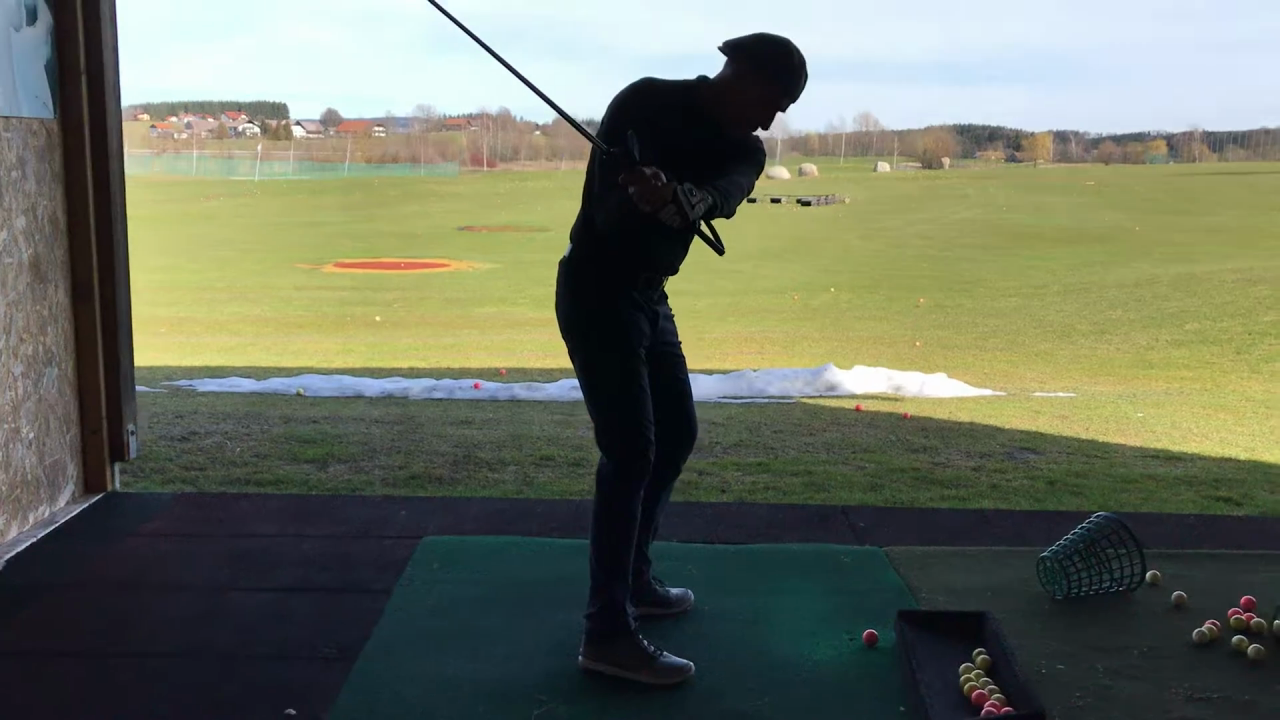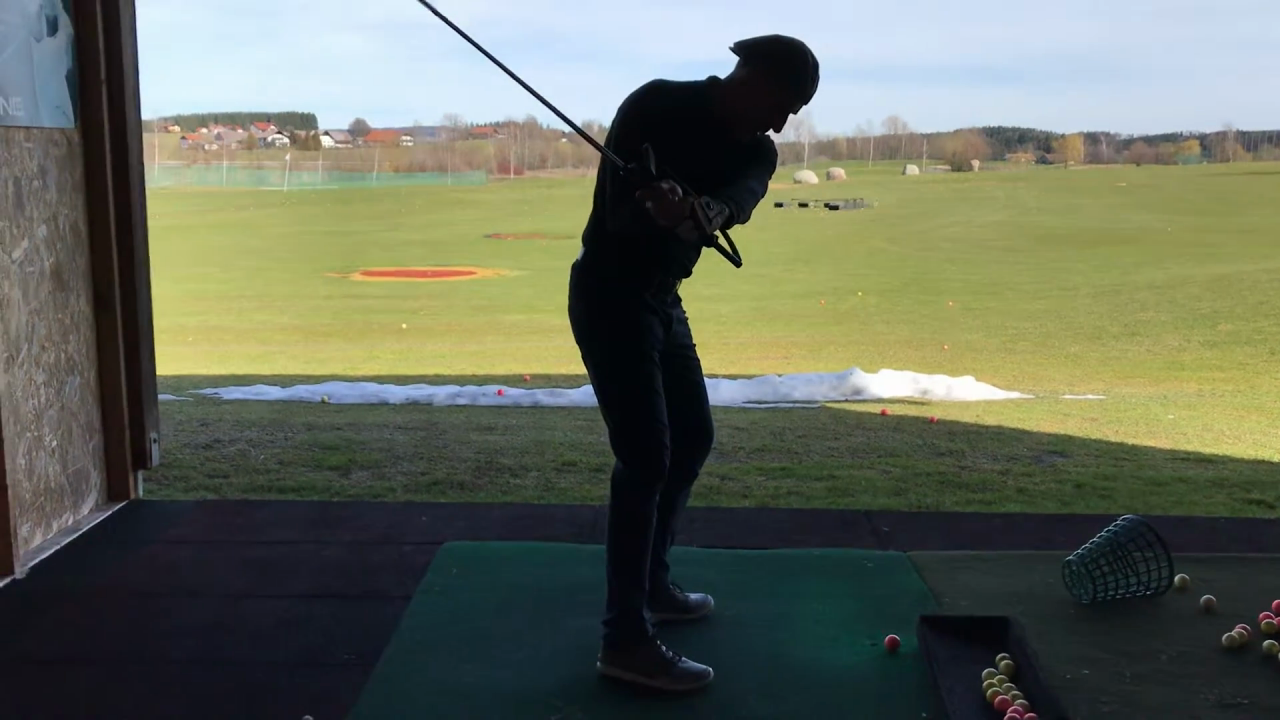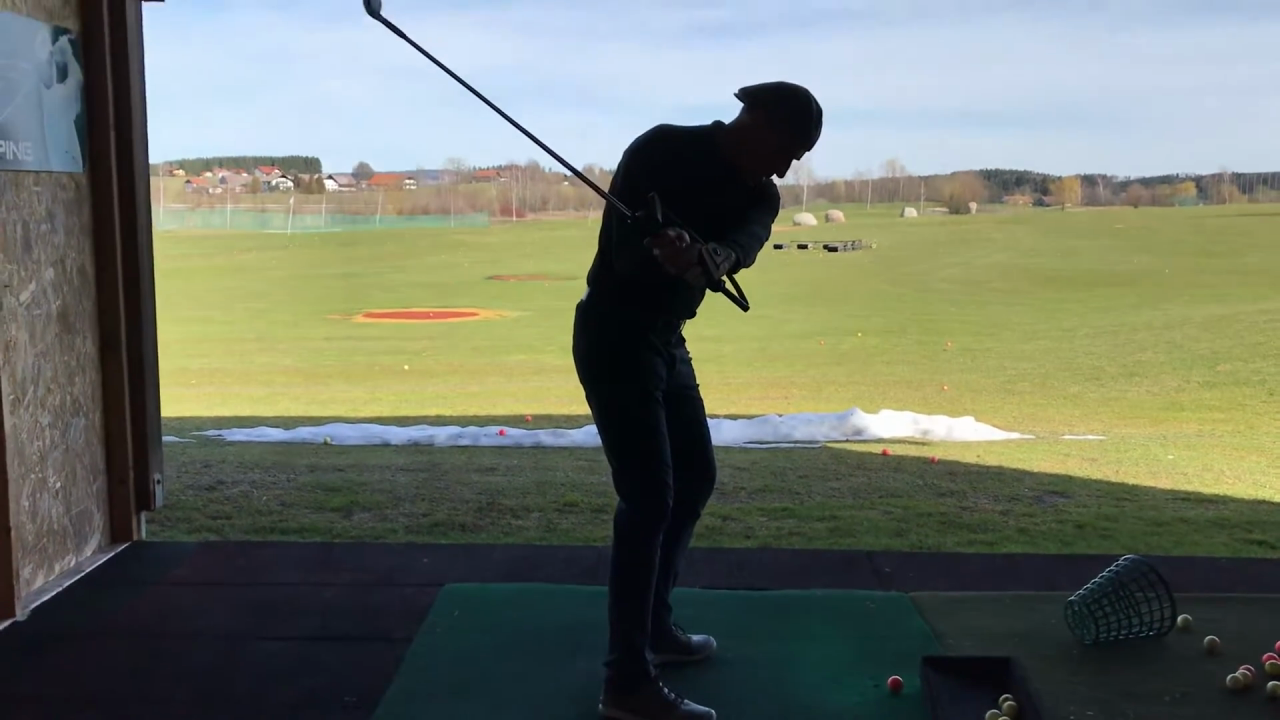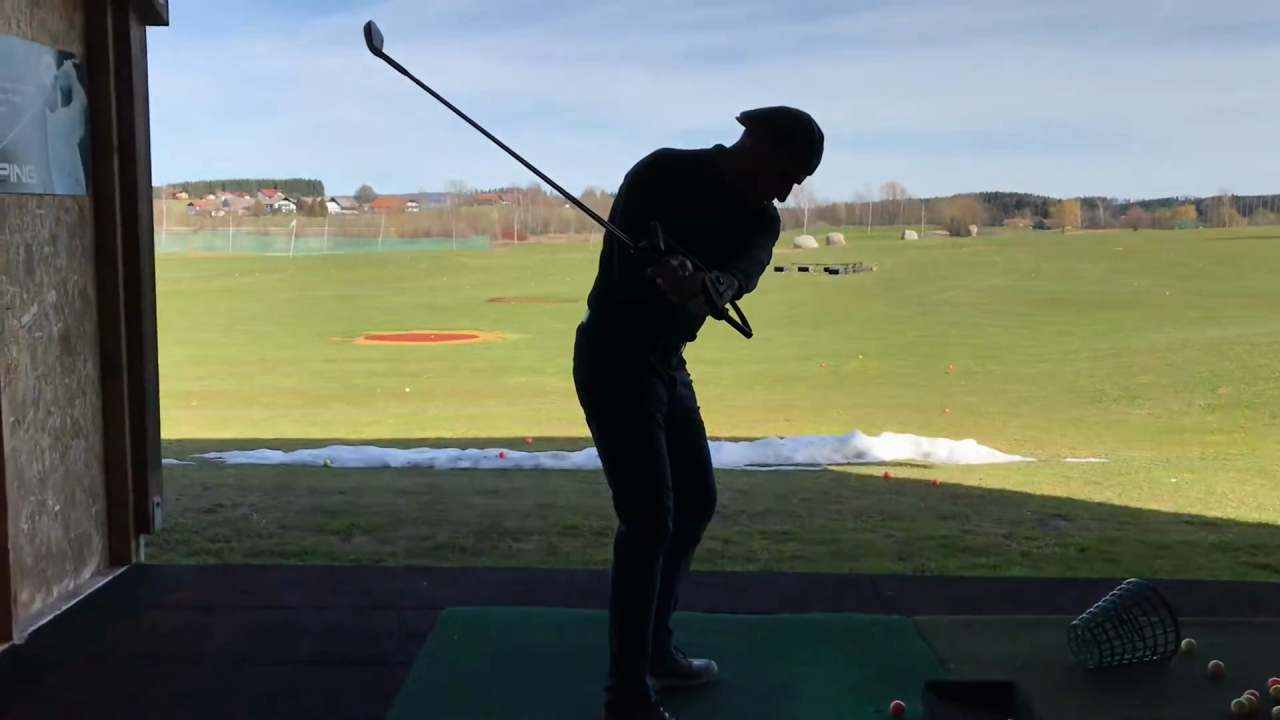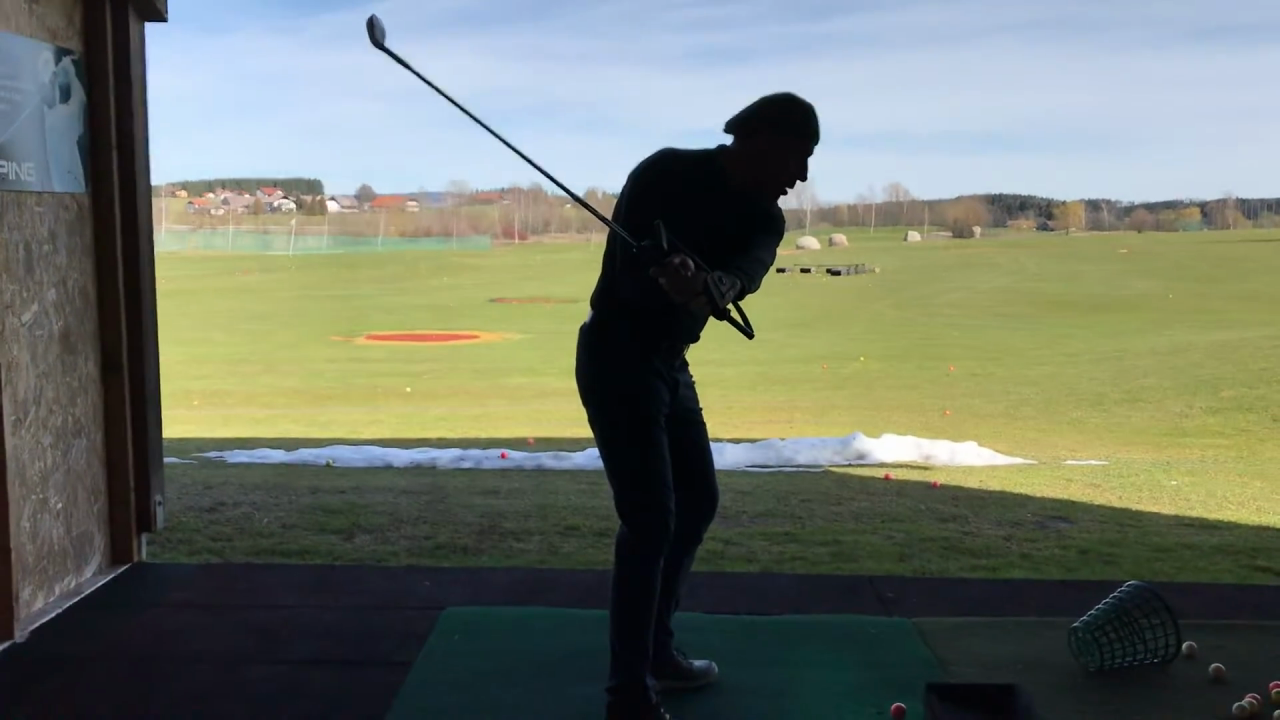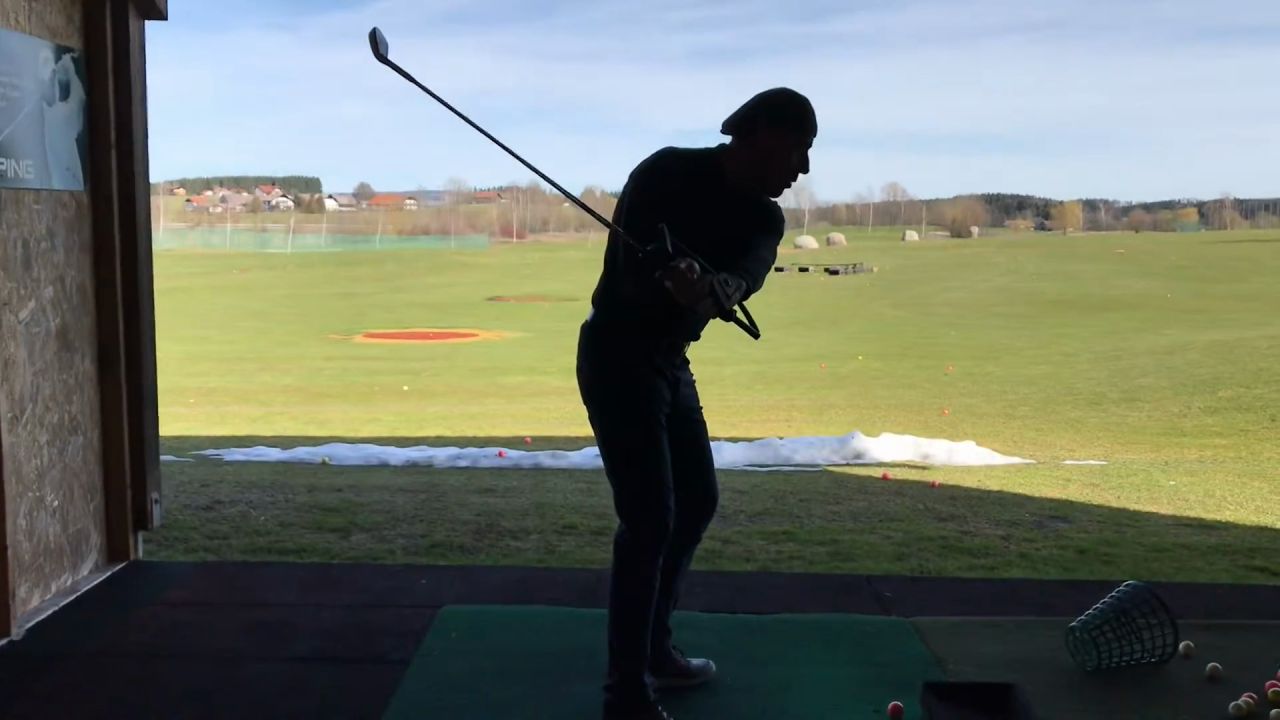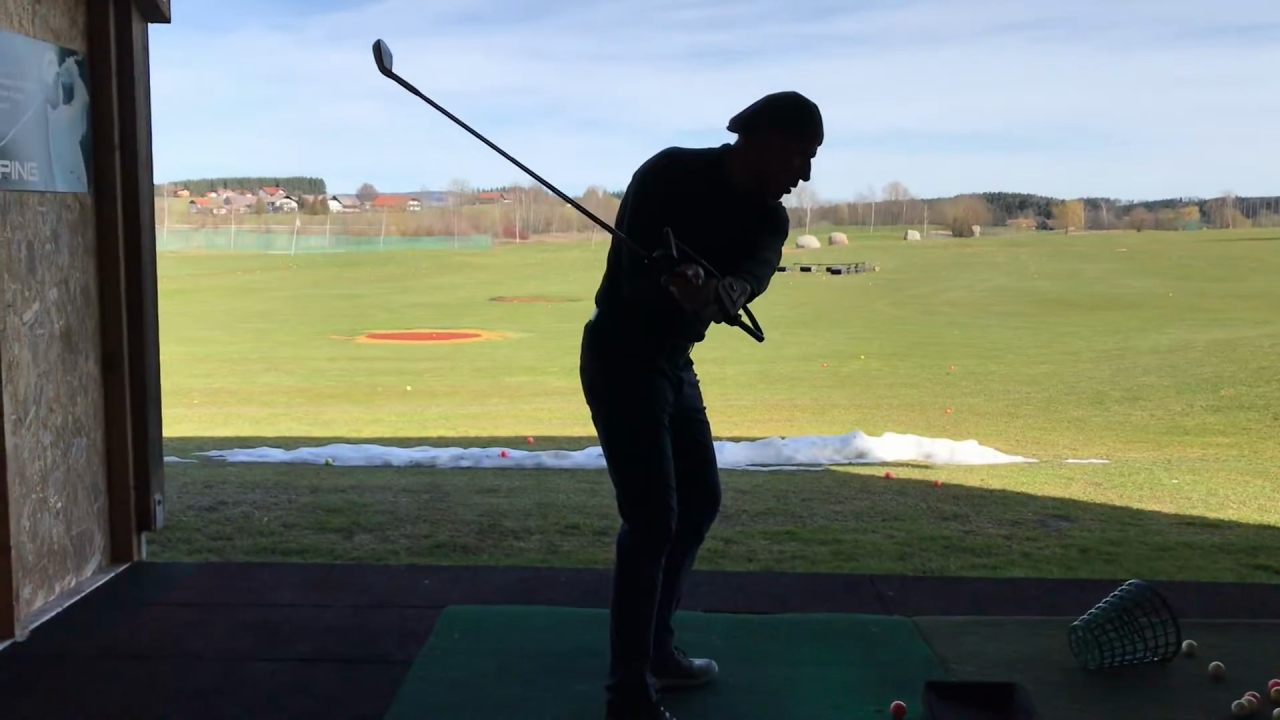
dt=0.7s
person 1, frame 1
left shoulder: (745, 151)
right shoulder: (646, 103)
left elbow: (724, 198)
right elbow: (605, 211)
left wrist: (679, 199)
right wrist: (646, 202)
left hip: (647, 293)
right hip: (598, 291)
left knee: (675, 435)
right knee: (631, 452)
left ankle: (632, 578)
right ankle: (606, 633)
person 1, frame 2
left shoulder: (755, 151)
right shoulder: (655, 106)
left elbow: (739, 203)
right elbow: (617, 212)
left wrist: (697, 213)
right wrist: (661, 213)
left hip: (661, 296)
right hip: (610, 294)
left knee: (692, 439)
right knee: (646, 457)
left ankle: (651, 584)
right ankle: (625, 640)
person 1, frame 3
left shoulder: (759, 195)
right shoulder: (661, 149)
left elbow: (745, 245)
right elbow: (622, 251)
left wrist: (709, 257)
right wrist: (662, 254)
left hip: (665, 337)
right hip: (615, 334)
left knee: (694, 479)
right knee: (648, 496)
left ankle: (653, 625)
person 1, frame 4
left shoulder: (759, 217)
right shoulder: (660, 175)
left elbow: (746, 271)
right elbow: (624, 276)
left wrist: (709, 284)
right wrist: (666, 285)
left hip: (665, 360)
right hip: (615, 358)
left knee: (695, 502)
right knee: (649, 521)
left ankle: (654, 649)
person 1, frame 5
left shoulder: (764, 217)
right shoulder: (664, 174)
left elbow: (750, 270)
right elbow: (627, 274)
left wrist: (716, 284)
right wrist: (672, 286)
left hip: (669, 361)
right hip: (617, 358)
left knee: (697, 503)
right knee: (650, 520)
left ankle: (655, 651)
person 1, frame 6
left shoulder: (763, 215)
right shoulder: (665, 174)
left elbow: (752, 269)
right elbow: (630, 276)
left wrist: (720, 288)
right wrist: (675, 286)
left hip: (670, 359)
right hip: (618, 357)
left knee: (697, 501)
right knee: (650, 518)
left ankle: (653, 649)
person 1, frame 7
left shoulder: (768, 216)
right shoulder: (669, 174)
left elbow: (757, 271)
right elbow: (634, 277)
left wrist: (725, 292)
right wrist: (679, 288)
left hip: (674, 360)
right hip: (621, 357)
left knee: (699, 501)
right knee: (652, 518)
left ankle: (656, 649)
